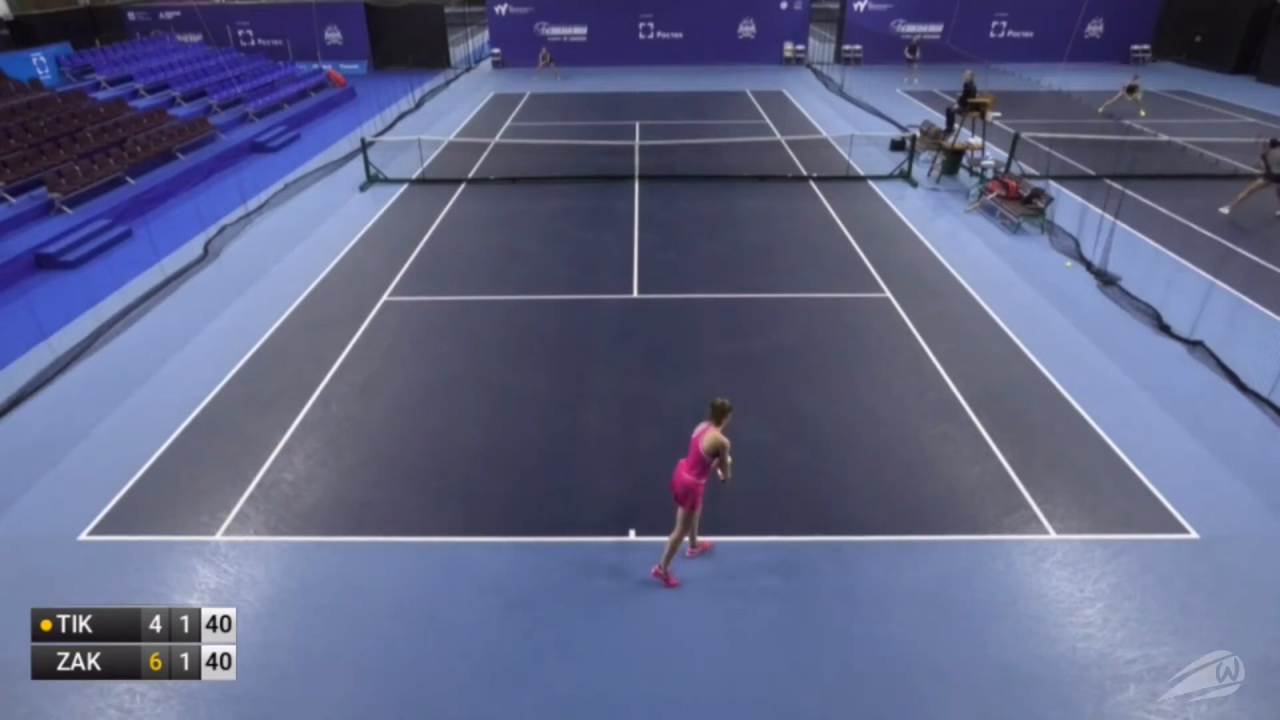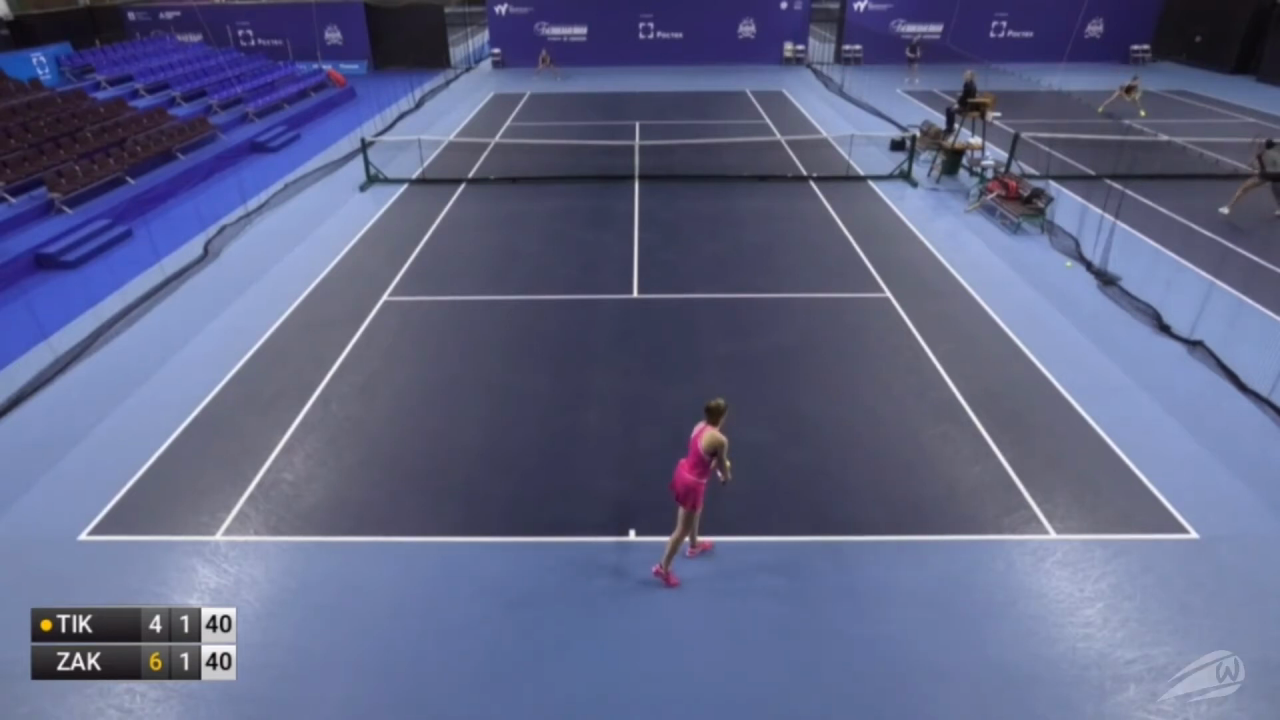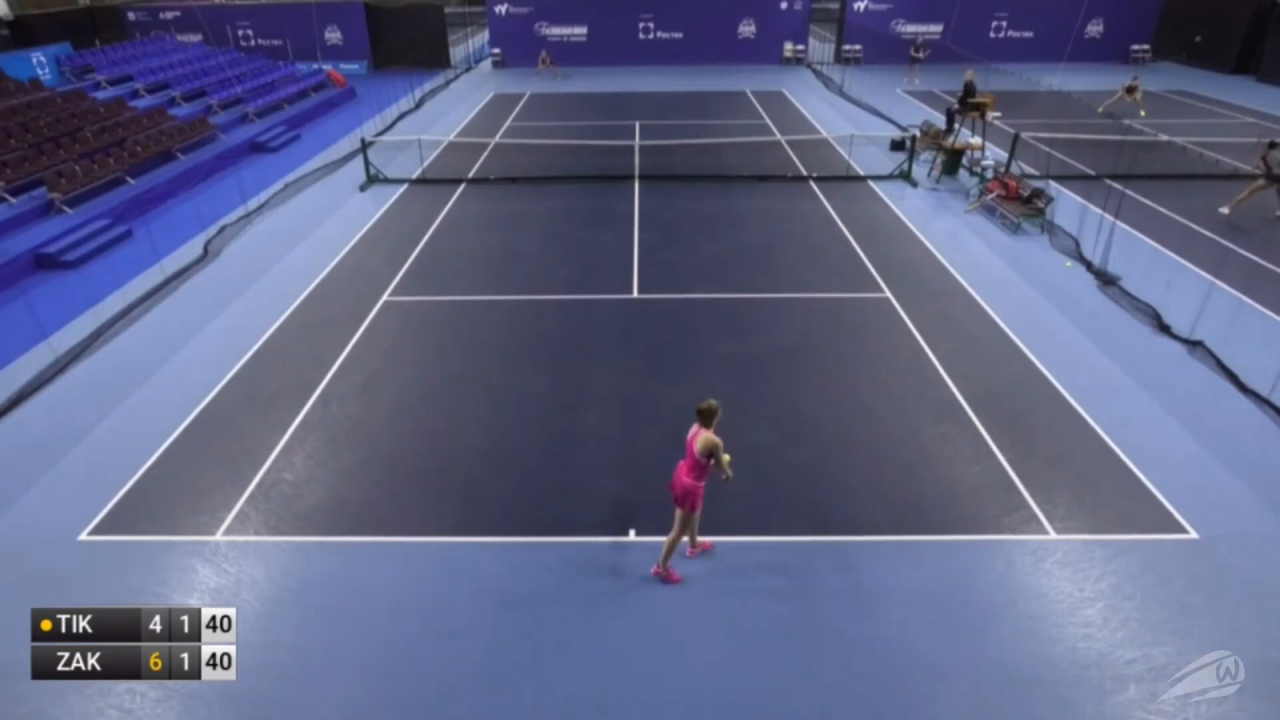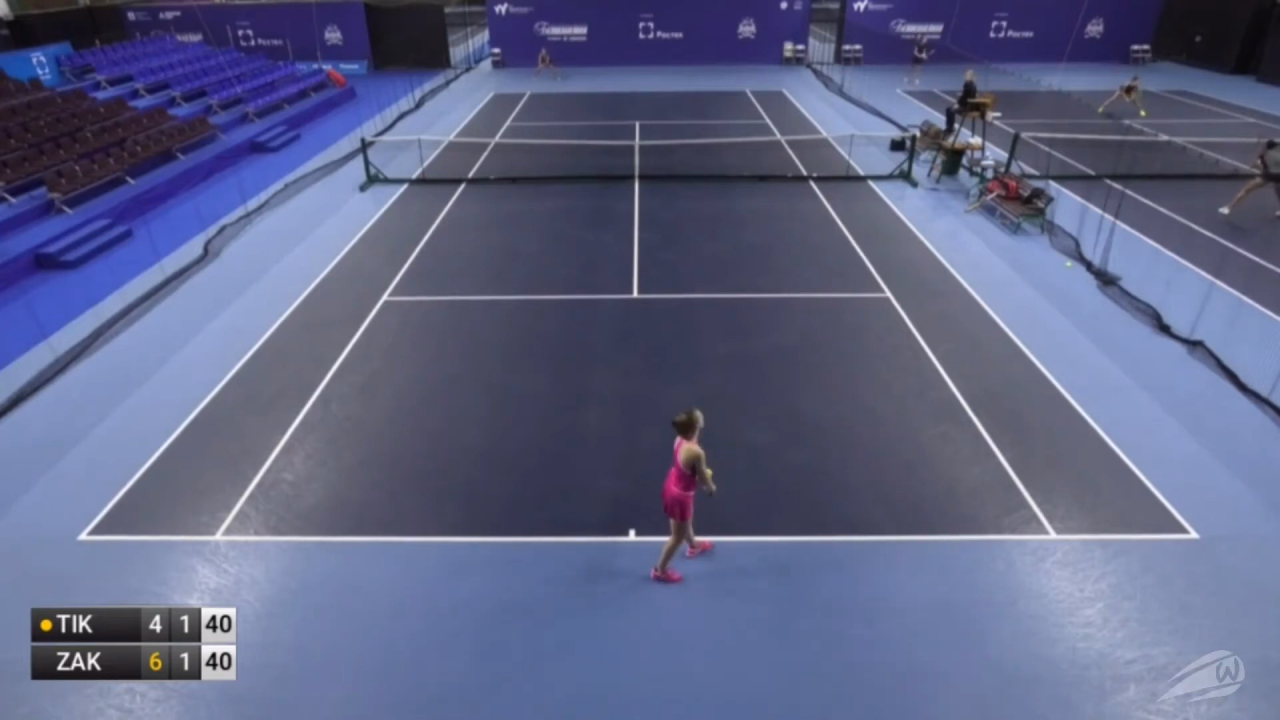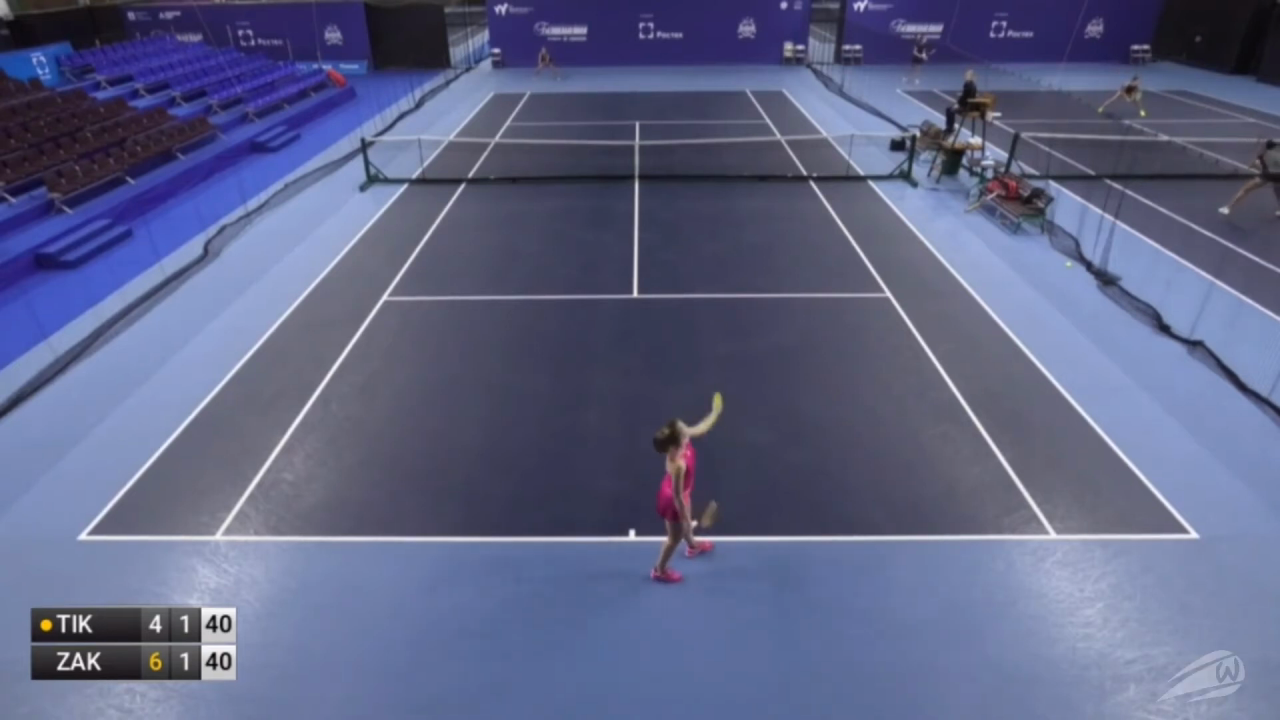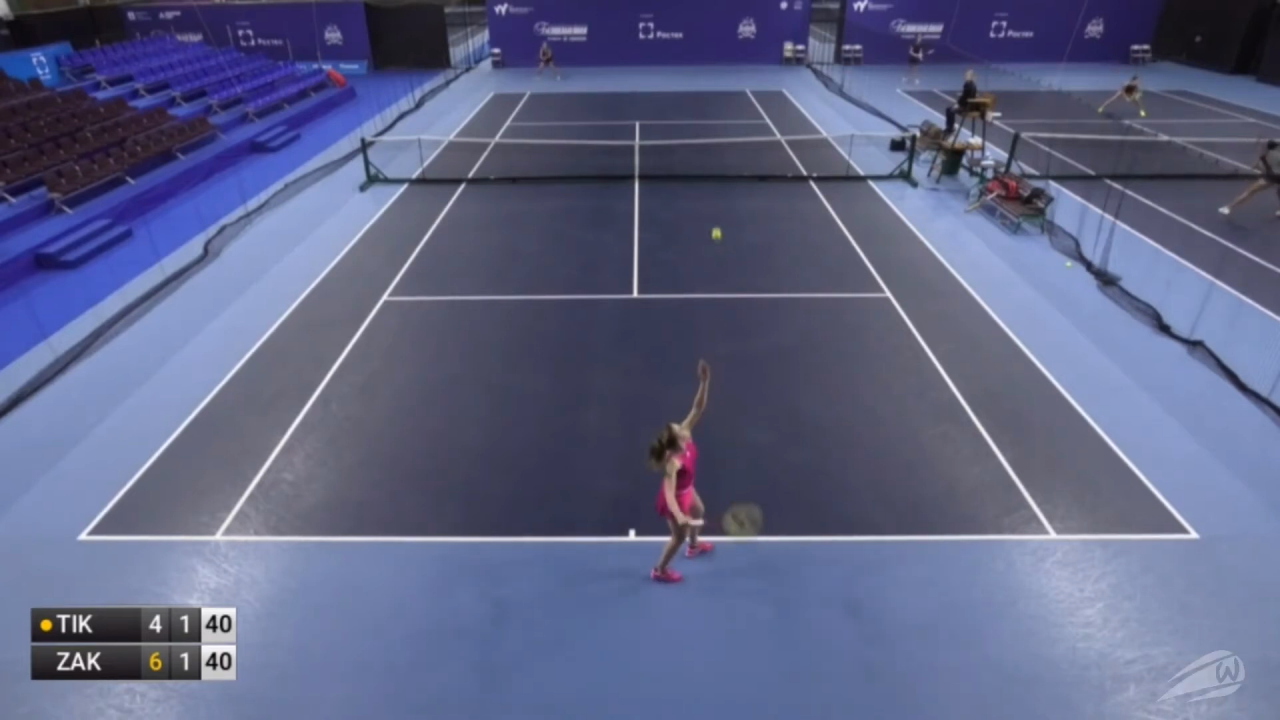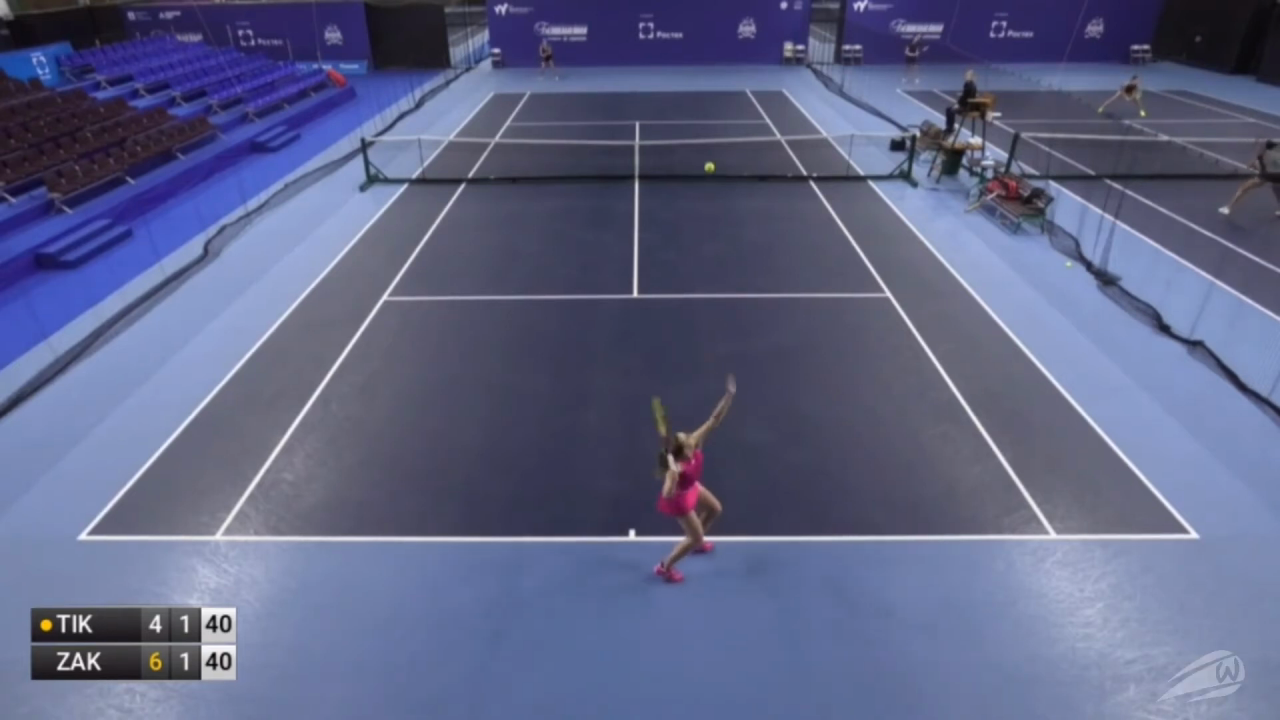
dt=0.3s
person 1, frame 1
left shoulder: (702, 426)
right shoulder: (722, 442)
right elbow: (723, 467)
right wrist: (726, 477)
left hip: (682, 472)
right hip: (691, 484)
left knee: (696, 511)
right knee: (681, 530)
left ankle: (694, 545)
right ankle: (662, 568)
person 1, frame 2
left shoulder: (700, 426)
right shoulder: (720, 440)
right elbow: (722, 465)
right wrist: (726, 477)
left hip: (683, 472)
right hip: (692, 484)
left knee: (696, 512)
right knee: (682, 530)
left ankle: (694, 545)
right ankle: (663, 568)
person 1, frame 3
left shoulder: (696, 428)
right shoulder: (714, 441)
right elbow: (720, 465)
left wrist: (712, 460)
right wrist: (728, 474)
left hip: (682, 474)
right hip: (690, 487)
left knee: (695, 514)
right knee: (680, 530)
left ankle: (694, 545)
right ankle: (661, 567)
person 1, frame 4
left shoulder: (683, 438)
right shoulder: (696, 453)
right elbow: (703, 478)
left wrist: (704, 470)
right wrist: (711, 487)
left hip: (675, 484)
right hip: (680, 496)
left knee: (687, 520)
right knee: (678, 537)
left ankle: (694, 545)
right ankle: (660, 570)
person 1, frame 5
left shoulder: (682, 439)
right shoulder: (677, 465)
left elbow: (700, 429)
right elbow: (678, 498)
left wrist: (715, 412)
right wrist: (685, 522)
left hip: (678, 493)
right hip: (672, 500)
left knee: (687, 521)
right knee: (675, 536)
left ankle: (693, 545)
right ankle: (659, 571)
person 1, frame 6
left shoulder: (685, 434)
right shoulder: (673, 463)
left elbow: (698, 408)
right elbow: (669, 495)
left wrist: (705, 380)
right wrist: (679, 517)
left hip: (686, 490)
right hip: (677, 498)
left knee: (699, 512)
right knee: (679, 537)
left ankle: (694, 545)
right ankle: (659, 570)
person 1, frame 7
left shoulder: (695, 442)
right shoulder: (676, 468)
left elbow: (715, 419)
right elbow: (667, 496)
left wrist: (729, 395)
right wrist: (672, 477)
left hip: (691, 488)
right hip: (679, 499)
left knee: (715, 509)
right knee: (694, 537)
left ankle: (697, 542)
right ankle: (665, 567)
